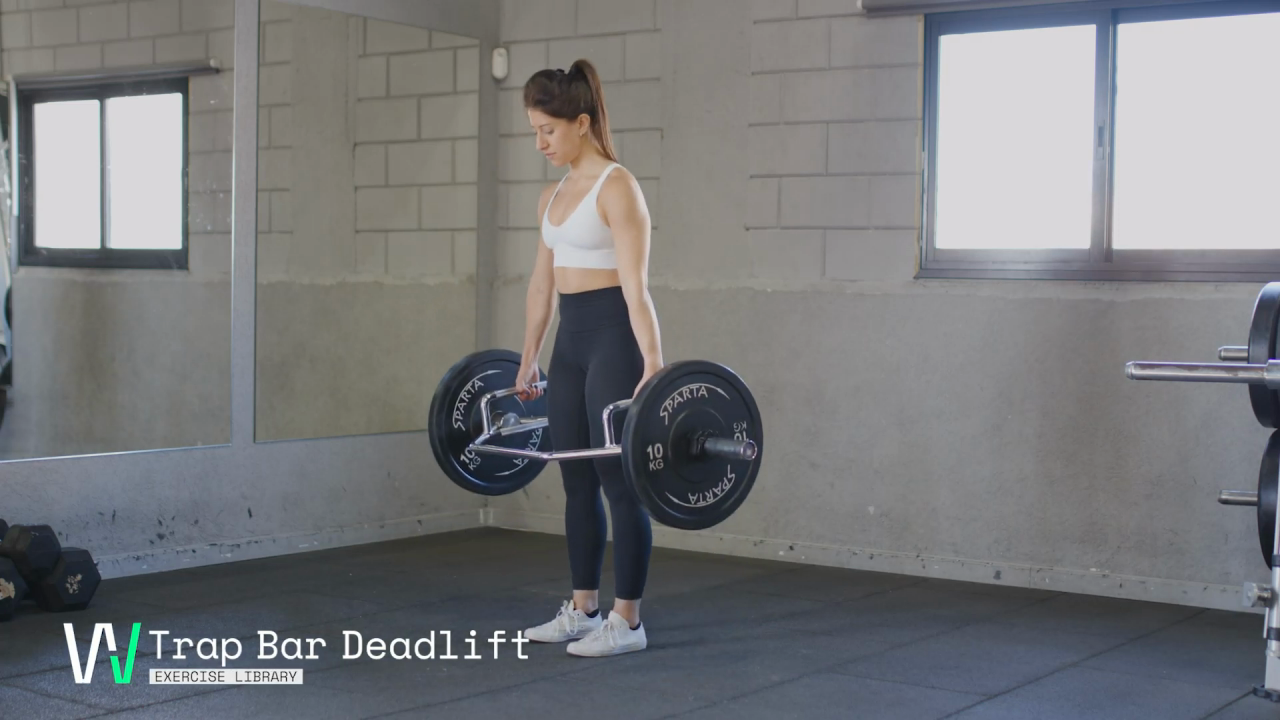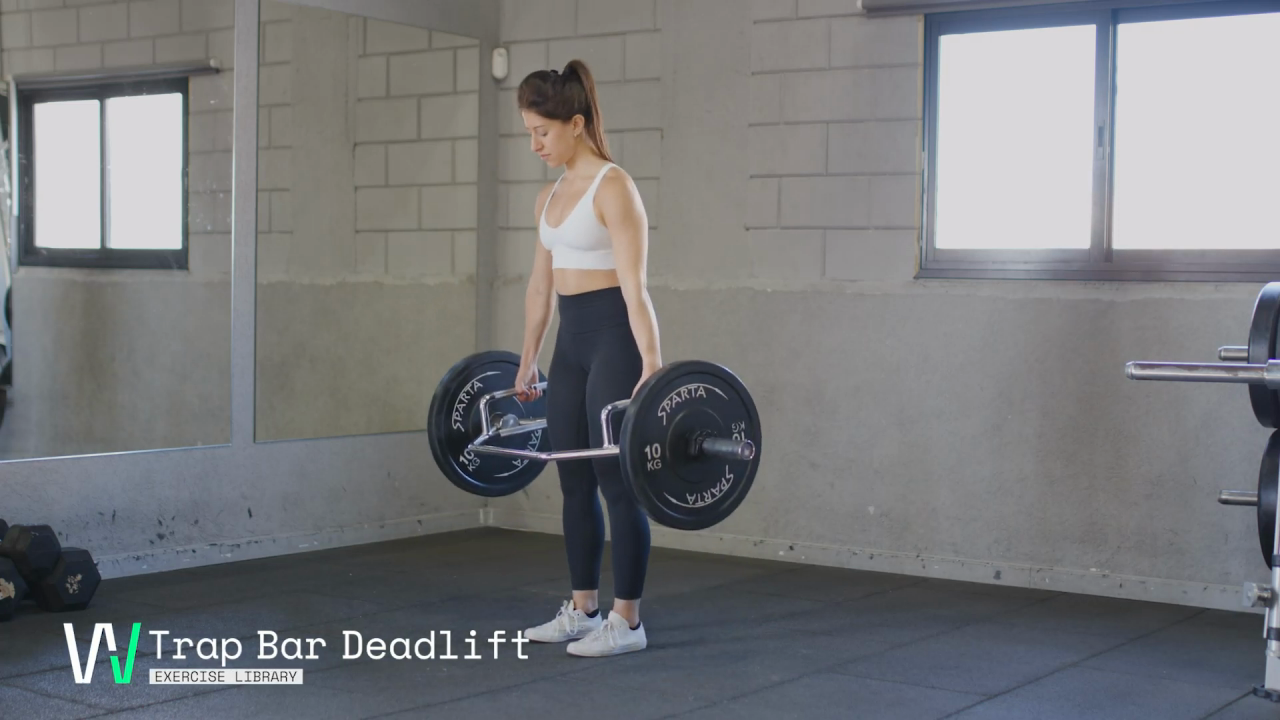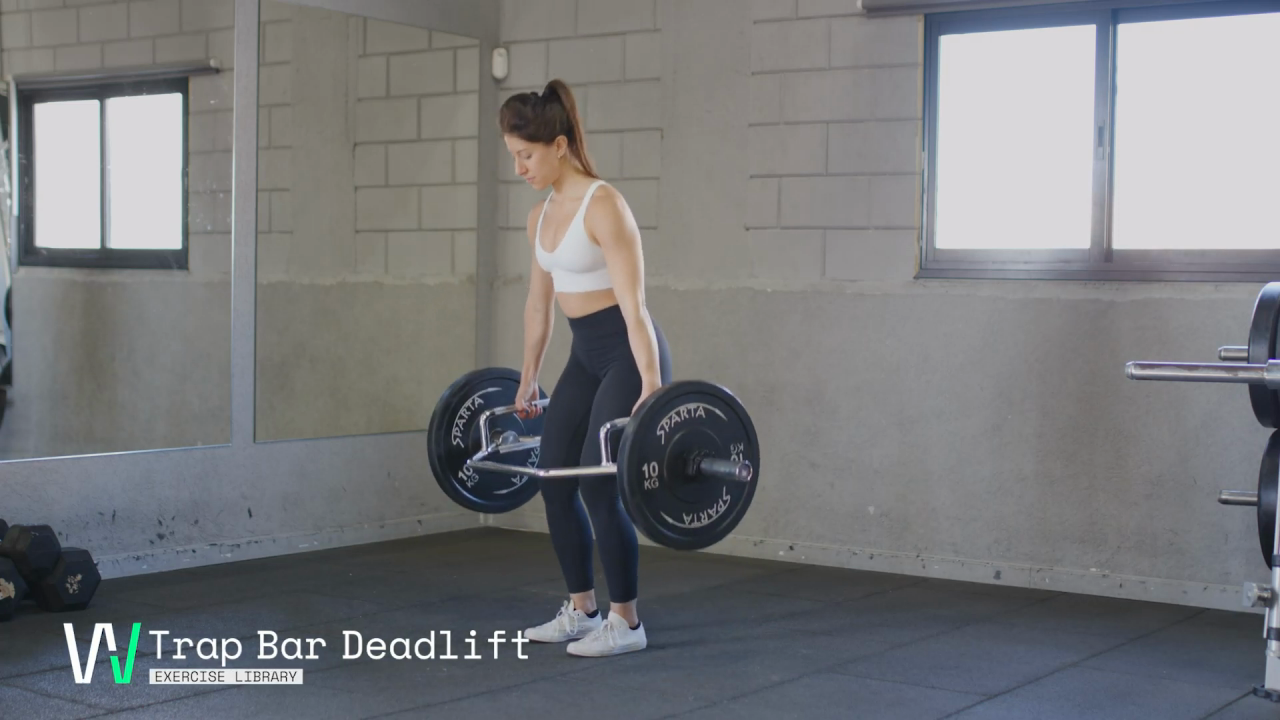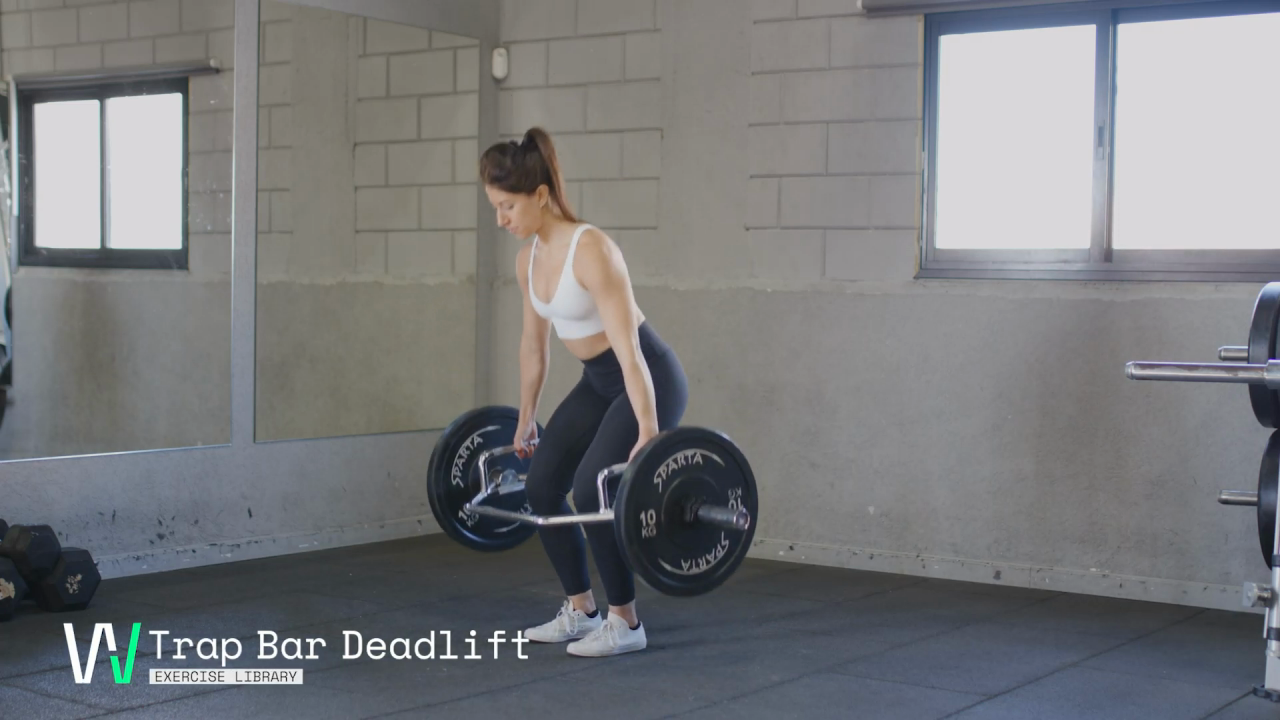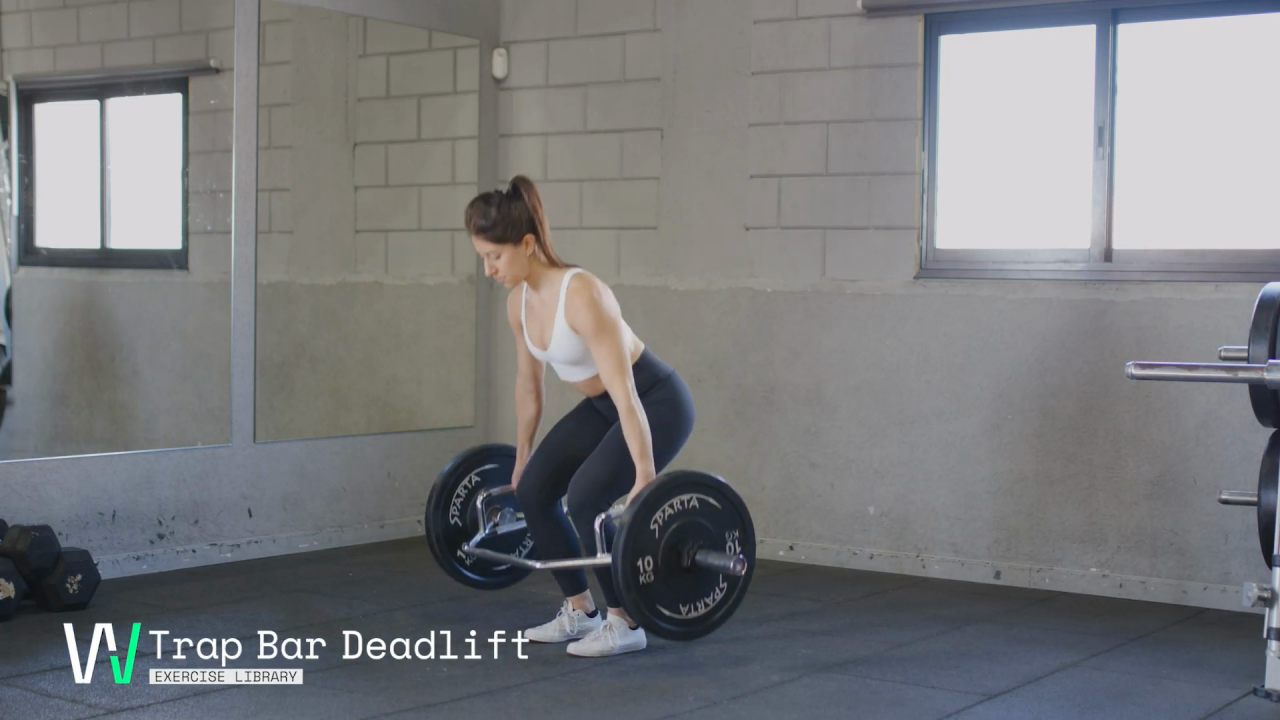
dt=0.2s
person 1, frame 1
left shoulder: (618, 187)
right shoulder: (554, 195)
left elbow: (636, 287)
right elbow: (542, 283)
left wrist: (653, 369)
right wrist: (528, 360)
left hip: (614, 338)
right hip: (571, 342)
left knee: (619, 482)
right knee: (578, 482)
left ankle: (626, 622)
right ankle: (582, 609)
person 1, frame 2
left shoulder: (614, 187)
right shoulder: (551, 195)
left elbow: (635, 287)
right elbow: (541, 284)
left wrist: (652, 369)
right wrist: (527, 361)
left hip: (615, 340)
right hip: (571, 343)
left knee: (617, 484)
right knee: (576, 483)
left ankle: (626, 622)
right ankle: (582, 610)
person 1, frame 3
left shoulder: (604, 205)
right shoulder: (543, 214)
left elbow: (634, 305)
right elbow: (539, 303)
left wrist: (652, 389)
right wrist: (527, 379)
left hip: (625, 355)
right hip: (585, 357)
left knee: (600, 486)
right knee: (555, 484)
left ankle: (625, 622)
right ankle: (582, 611)
person 1, frame 4
left shoulder: (592, 250)
right shoulder: (529, 256)
left elbow: (629, 349)
right elbow: (533, 344)
left wrist: (649, 436)
right wrist: (526, 420)
left hip: (646, 382)
right hip: (597, 382)
left knee: (591, 491)
right knee: (541, 487)
left ankle: (625, 621)
right ankle: (581, 609)
person 1, frame 5
left shoulder: (582, 294)
right shoulder: (520, 300)
left elbow: (626, 393)
right elbow: (528, 383)
left wrist: (645, 479)
right wrist: (522, 458)
left hip: (657, 402)
right hip: (600, 407)
left knee: (586, 498)
right knee: (533, 492)
left ankle: (625, 621)
right ankle: (580, 610)
